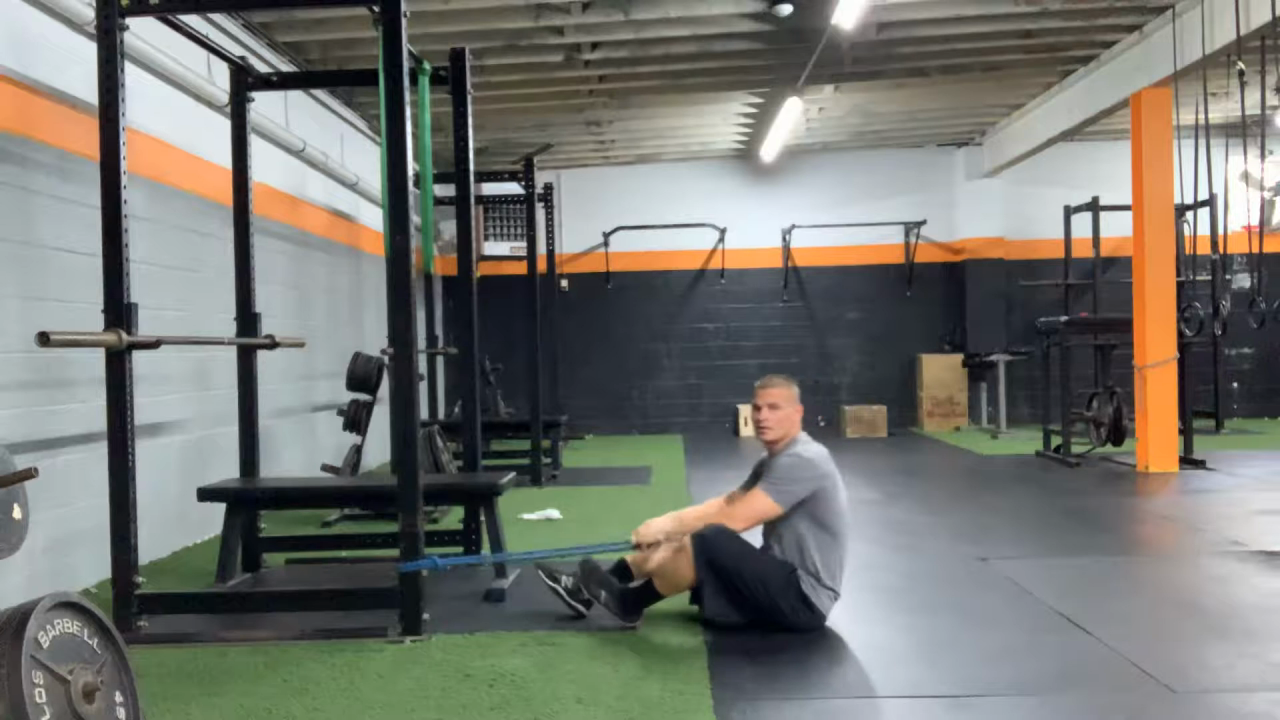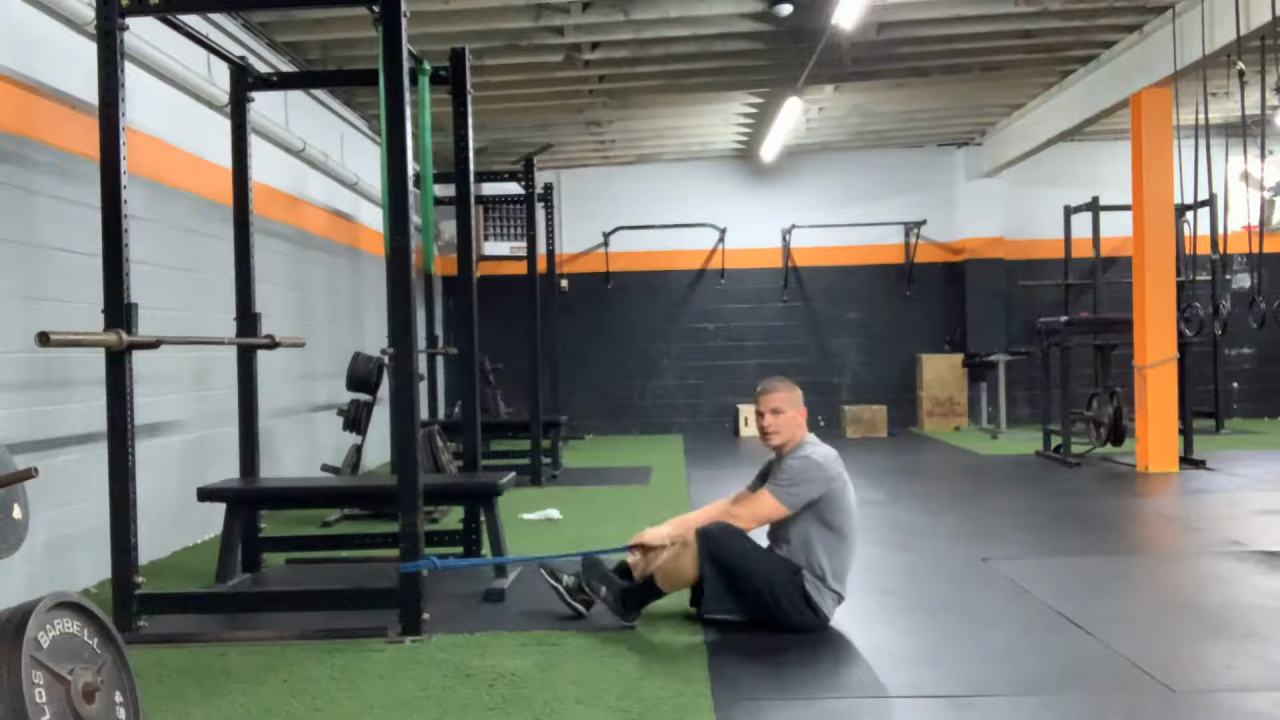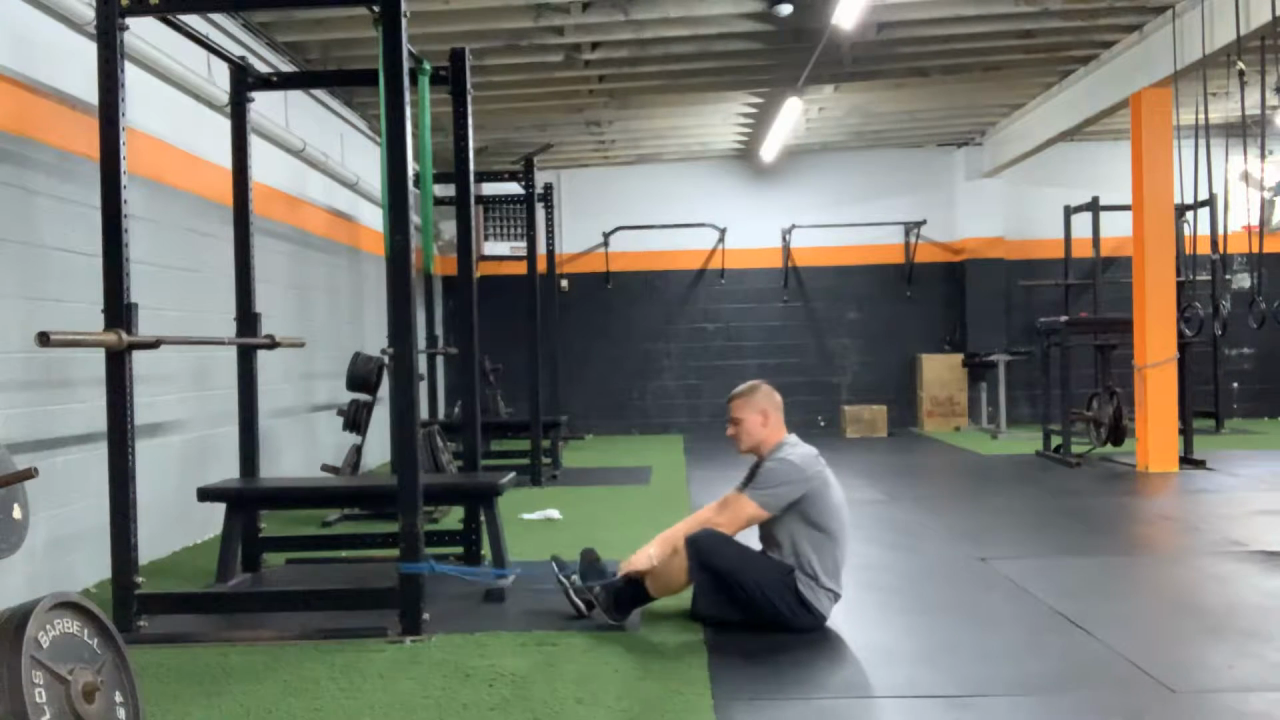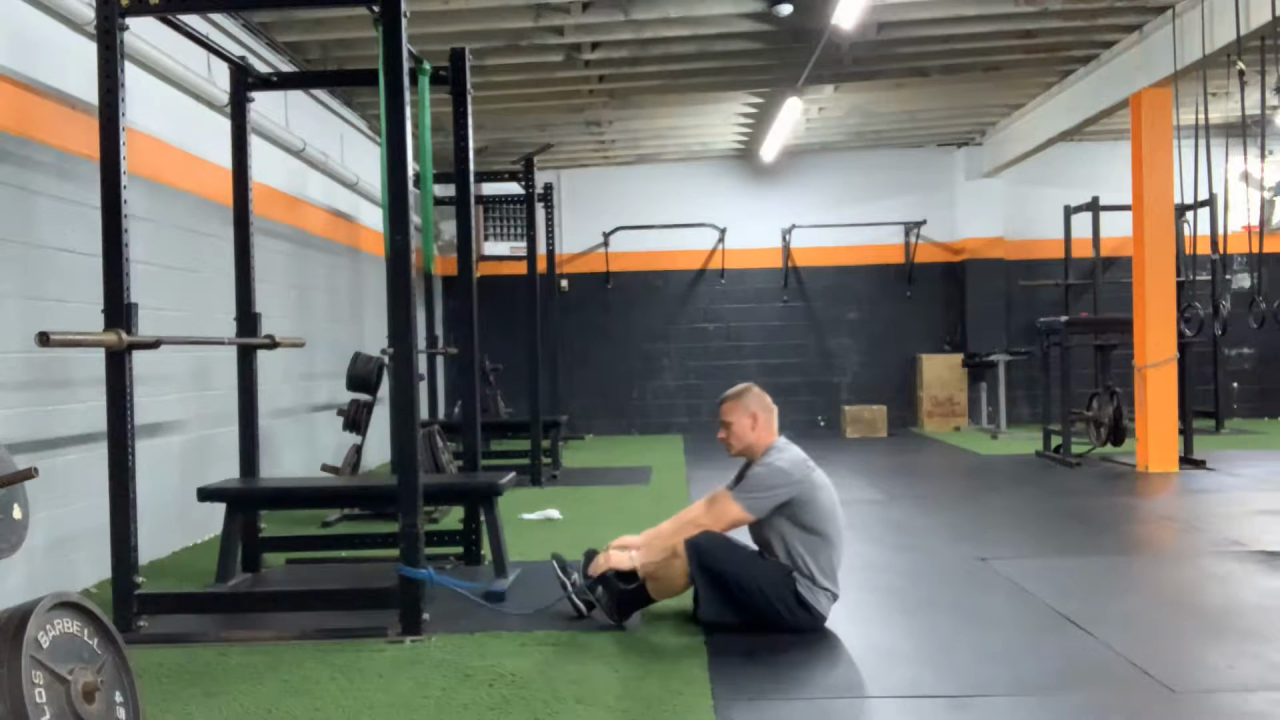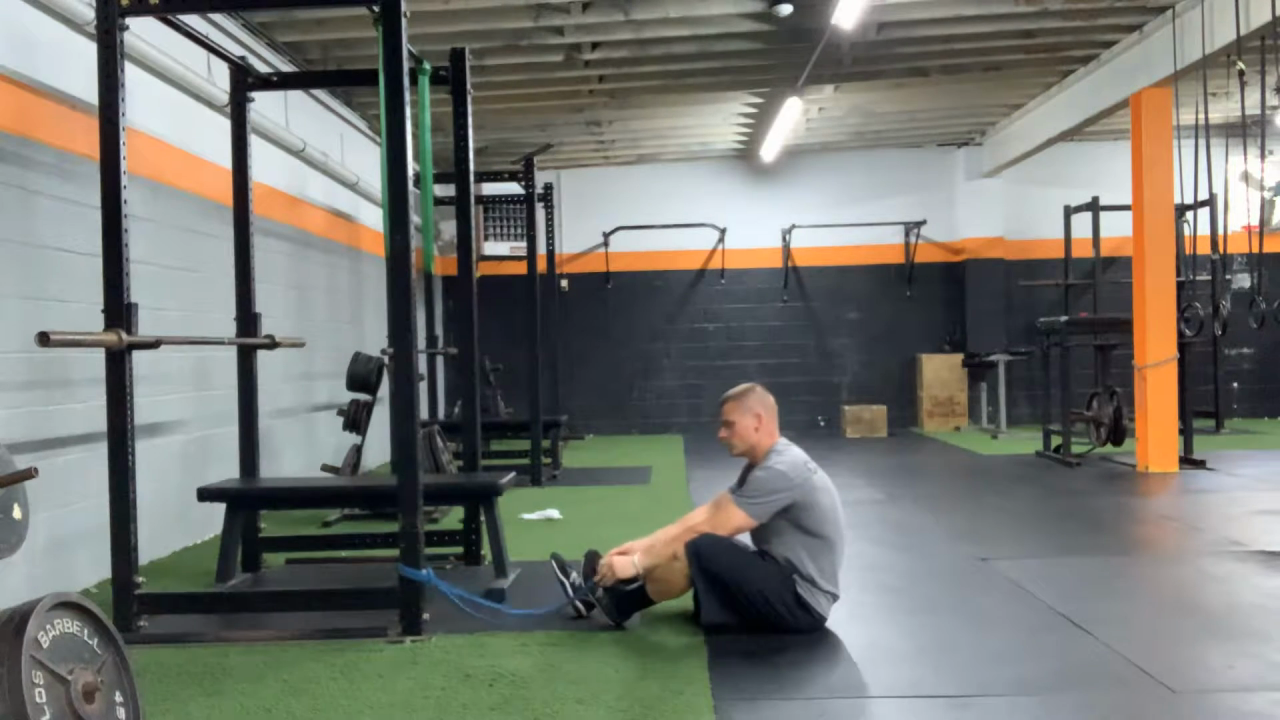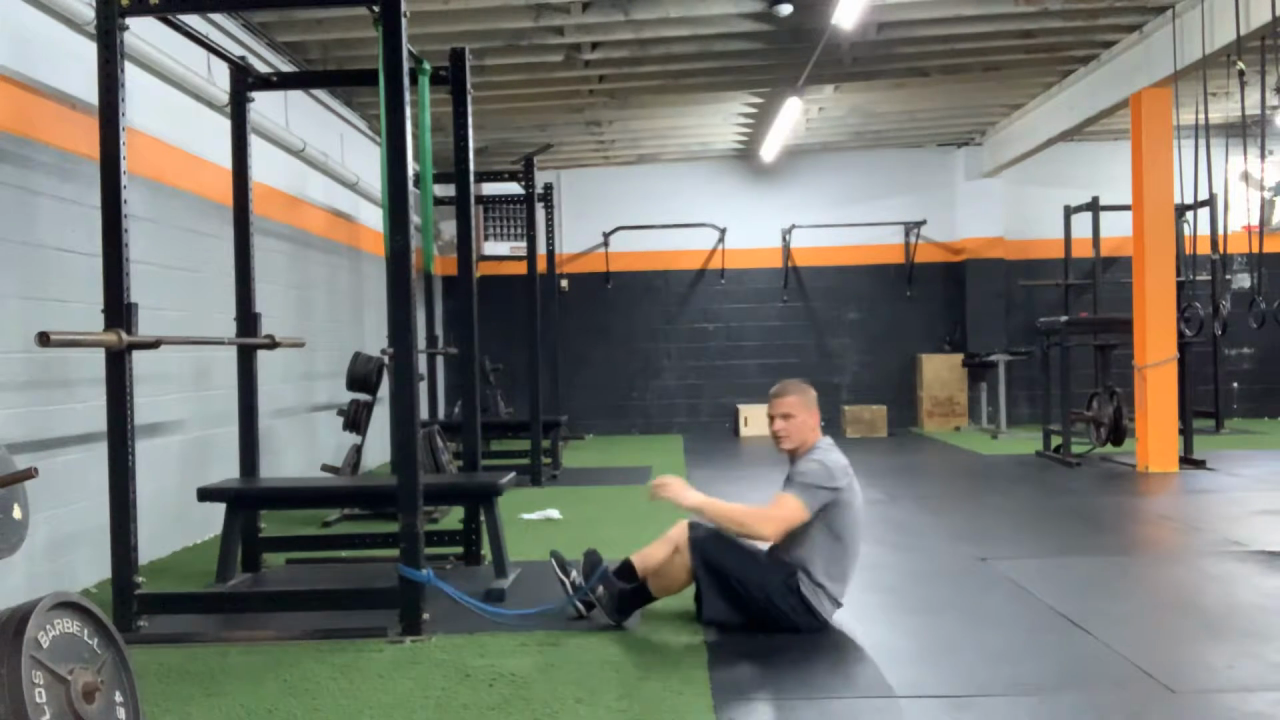
dt=0.5s
person 1, frame 1
left shoulder: (802, 461)
right shoulder: (774, 460)
left elbow: (736, 519)
right elbow: (726, 504)
left wrist: (665, 529)
right wrist: (668, 522)
left hip: (804, 600)
right hip: (783, 579)
left knee: (706, 542)
right knee: (679, 540)
left ankle: (628, 603)
right ankle: (588, 590)
person 1, frame 2
left shoulder: (811, 463)
right shoulder: (782, 462)
left elbow: (742, 519)
right elbow: (731, 505)
left wrist: (668, 535)
right wrist: (669, 528)
left hip: (807, 600)
right hip: (787, 579)
left knee: (709, 537)
right knee: (684, 539)
left ankle: (627, 601)
right ankle: (586, 590)
person 1, frame 3
left shoulder: (791, 464)
right shoulder: (773, 461)
left elbow: (723, 523)
right elbow: (718, 509)
left wrist: (653, 554)
right wrist: (657, 545)
left hip: (804, 600)
right hip: (786, 579)
left knee: (699, 545)
right knee: (681, 544)
left ankle: (618, 601)
right ankle: (596, 591)
person 1, frame 4
left shoulder: (779, 468)
right shoulder: (765, 462)
left elbow: (706, 523)
right elbow: (707, 507)
left wrist: (634, 558)
right wrist: (642, 539)
left hip: (802, 601)
right hip: (786, 579)
left knee: (697, 547)
right knee: (683, 542)
left ankle: (620, 603)
right ankle: (596, 587)
person 1, frame 5
left shoulder: (780, 472)
right shoulder: (769, 463)
left elbow: (709, 529)
right elbow: (712, 512)
left wrist: (637, 562)
right wrist: (645, 543)
left hip: (800, 602)
right hip: (783, 578)
left knee: (696, 550)
right knee: (683, 543)
left ankle: (619, 604)
right ankle: (599, 588)
person 1, frame 6
left shoulder: (820, 467)
right shoulder: (812, 460)
left elbow: (767, 526)
left wrist: (695, 500)
left hip: (802, 602)
right hip: (792, 582)
left knee: (697, 543)
right knee: (685, 533)
left ankle: (620, 603)
right ankle: (600, 587)
